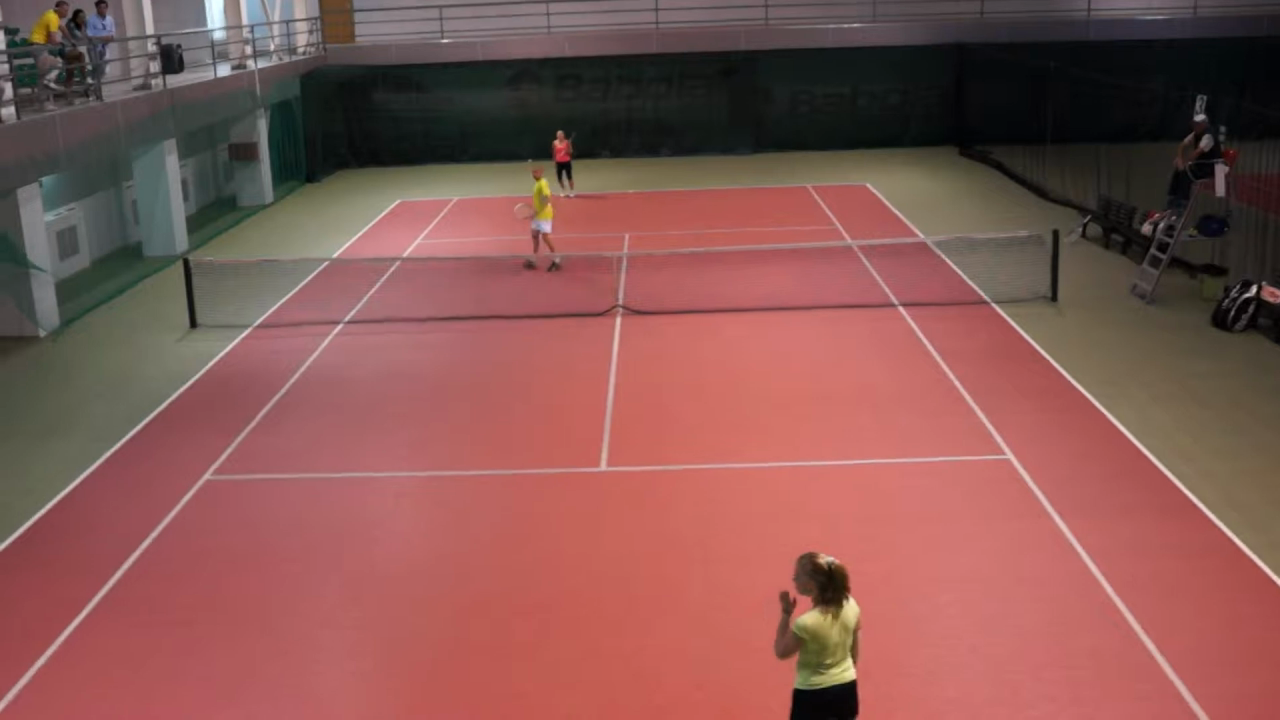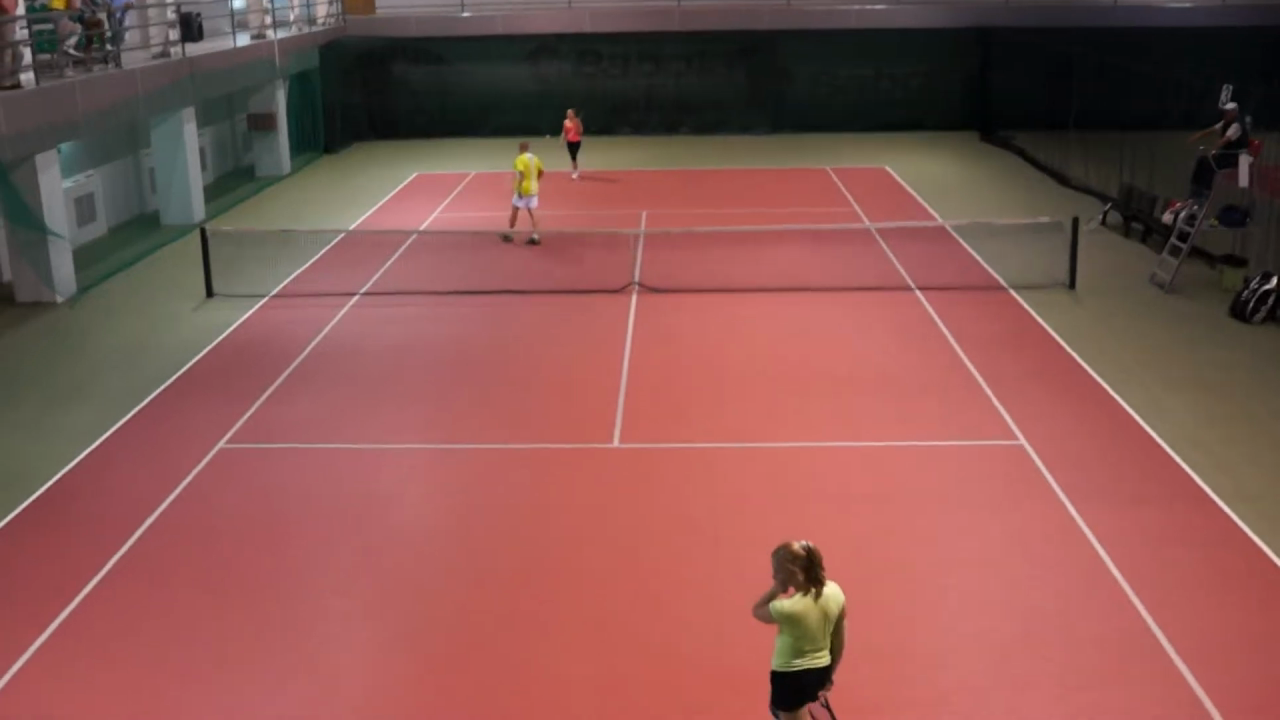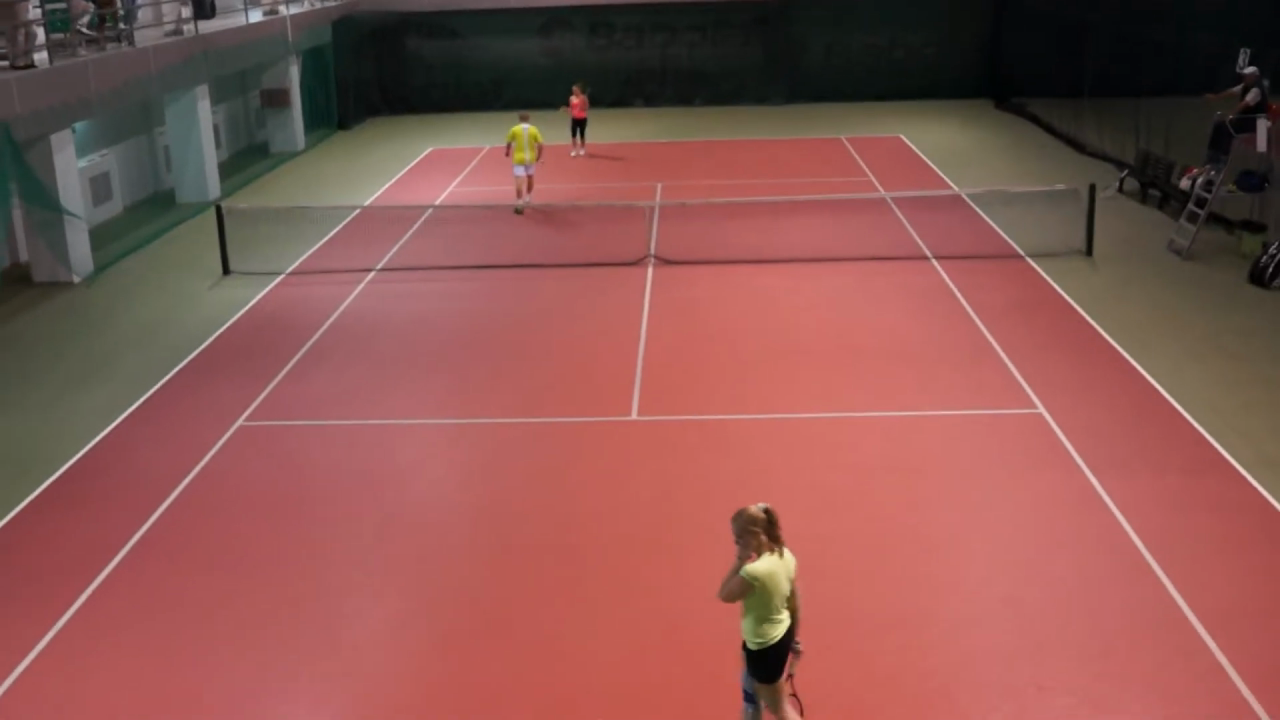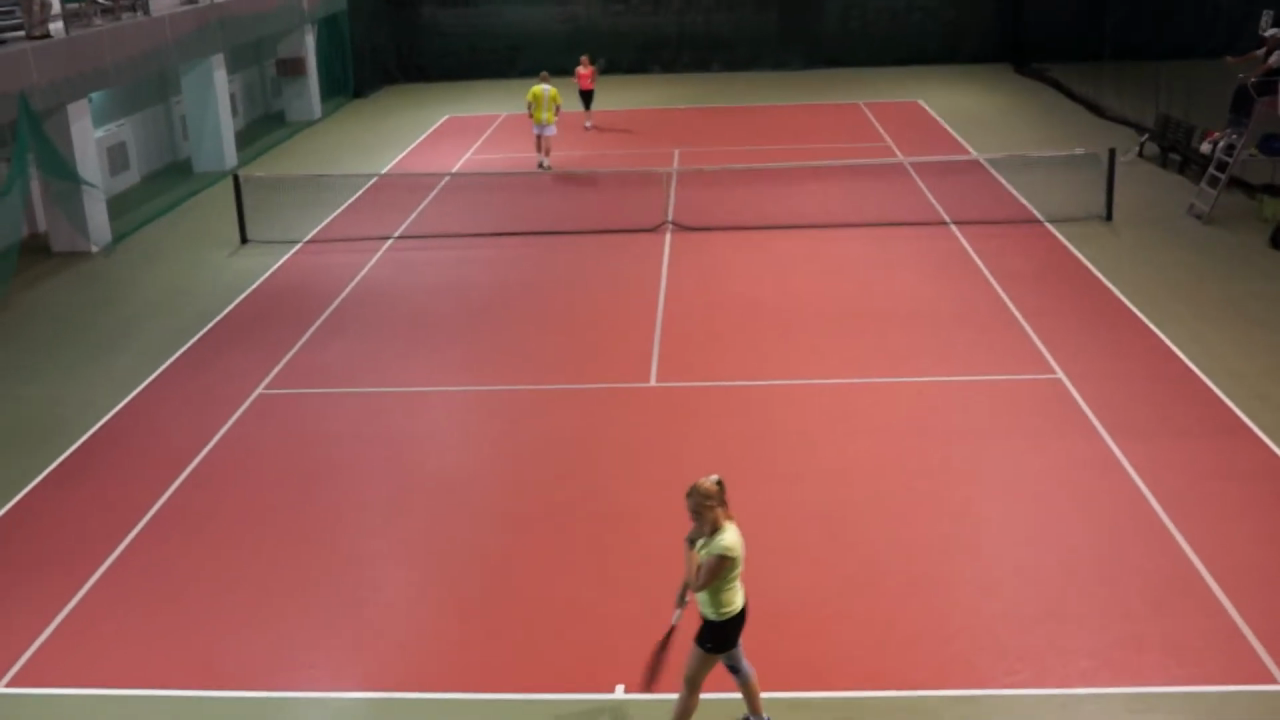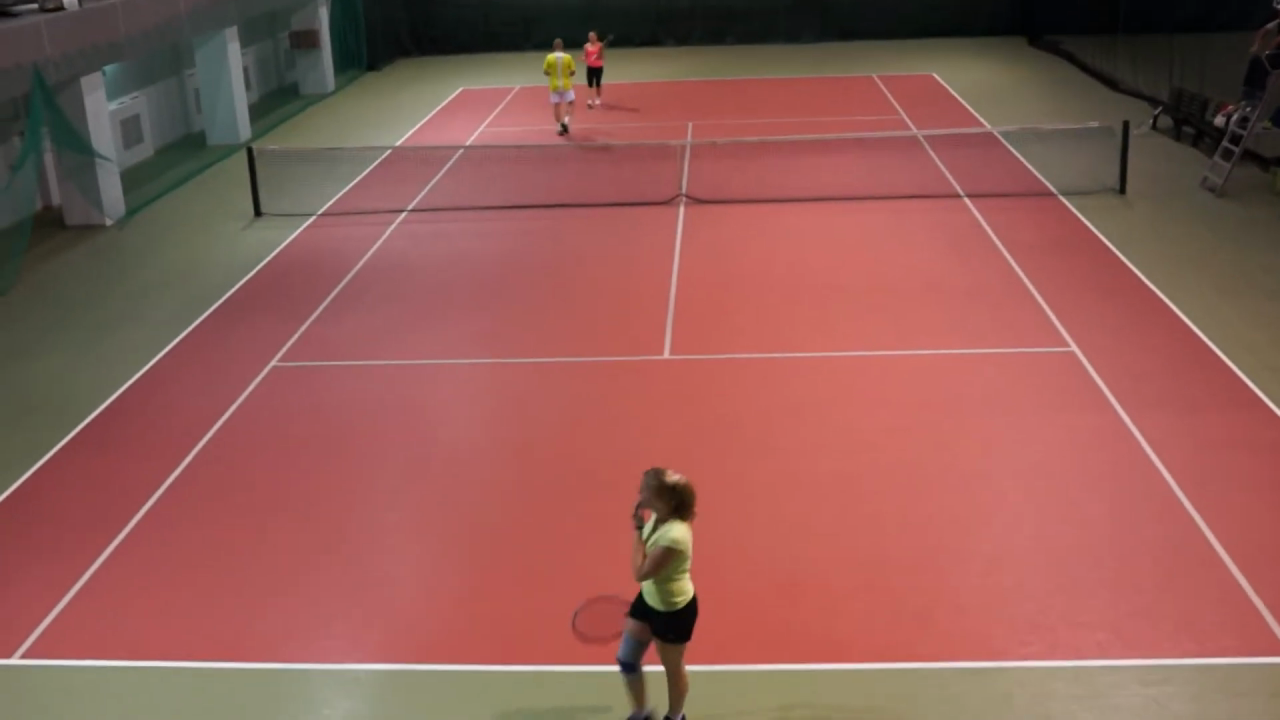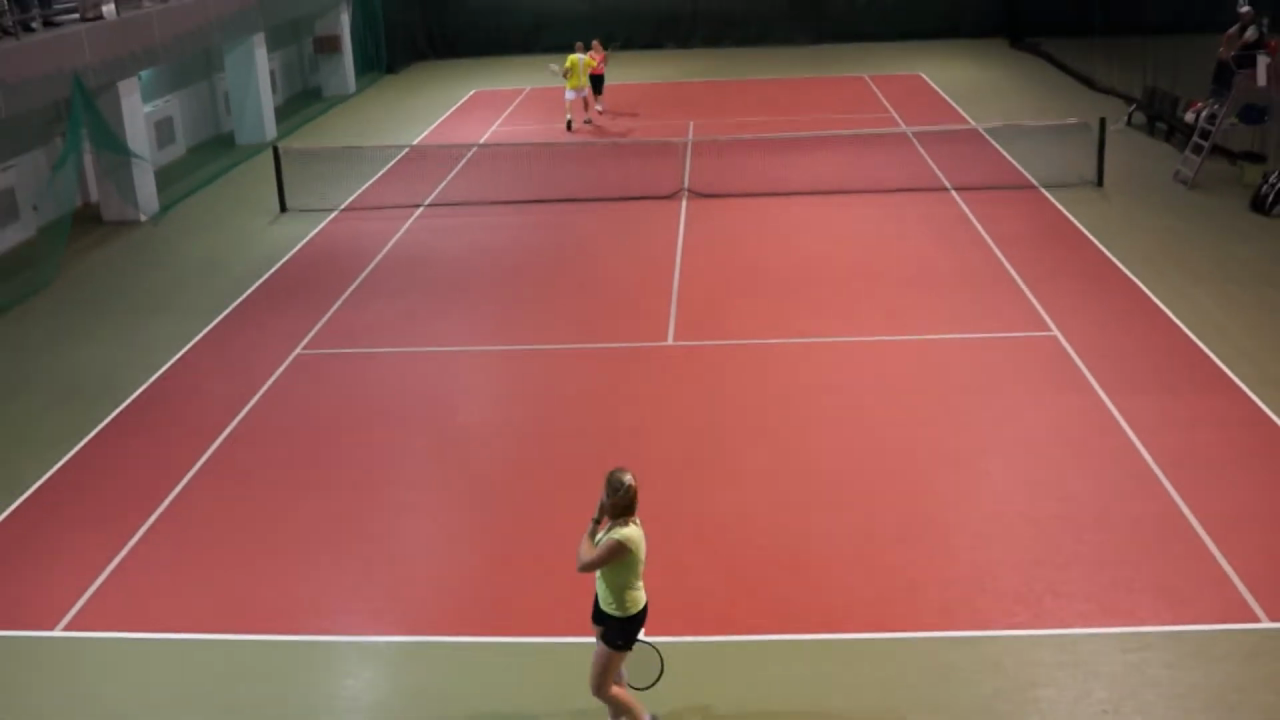
dt=0.5s
person 1, frame 1
left shoulder: (805, 624)
right shoulder: (850, 606)
left elbow: (780, 652)
right elbow: (854, 651)
left wrist: (786, 612)
left hip: (812, 696)
right hip: (846, 689)
person 1, frame 2
left shoulder: (785, 608)
right shoulder: (834, 592)
left elbow: (757, 611)
right elbow: (839, 641)
left wrist: (776, 589)
right wrist: (830, 674)
left hip: (790, 677)
right hip: (821, 670)
person 1, frame 3
left shoulder: (755, 571)
right shoulder: (783, 554)
left elbow: (724, 595)
right elbow: (793, 602)
left wrist: (740, 560)
right wrist: (793, 638)
left hip: (764, 647)
right hip: (777, 637)
right knee: (751, 694)
person 1, frame 4
left shoulder: (725, 544)
right shoulder: (714, 529)
left elbow: (698, 584)
right elbow: (699, 572)
left wrist: (691, 543)
right wrist: (684, 590)
left hip: (722, 619)
right hip: (724, 613)
left knee: (691, 682)
right knee: (737, 664)
person 1, frame 5
left shoulder: (673, 535)
right shoulder: (659, 518)
left elbow: (641, 572)
left wrist: (638, 526)
left hip: (674, 609)
right hip: (649, 599)
left knee: (672, 667)
right knee: (626, 661)
person 1, frame 6
left shoulder: (624, 534)
right shoulder: (620, 522)
left elbow: (584, 563)
left wrist: (595, 521)
left hip: (625, 615)
right hip: (605, 604)
left knee: (599, 687)
right knee: (611, 671)
